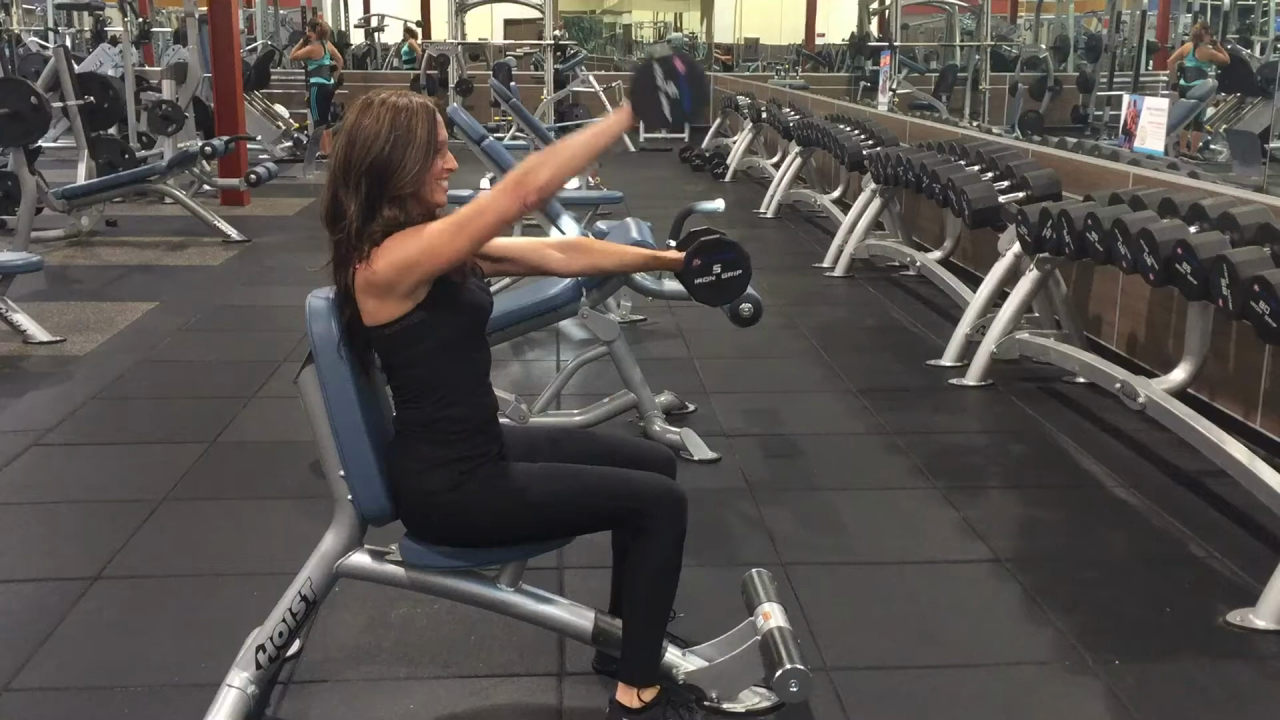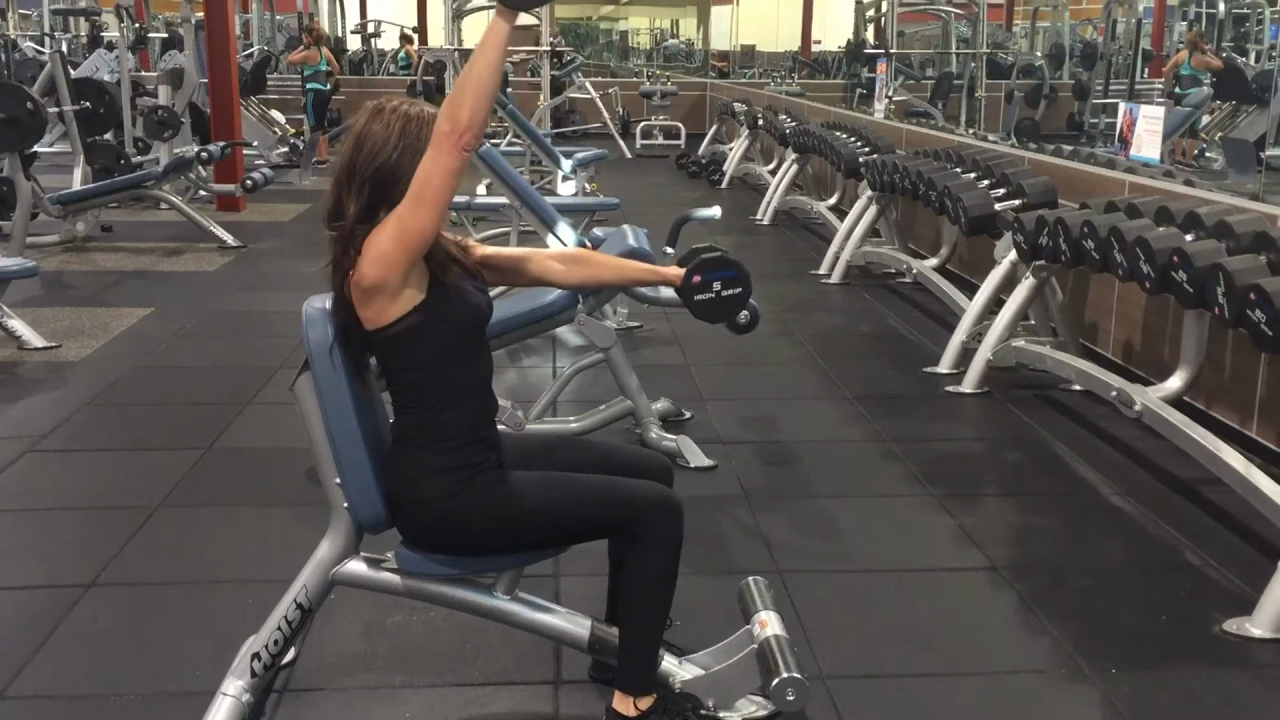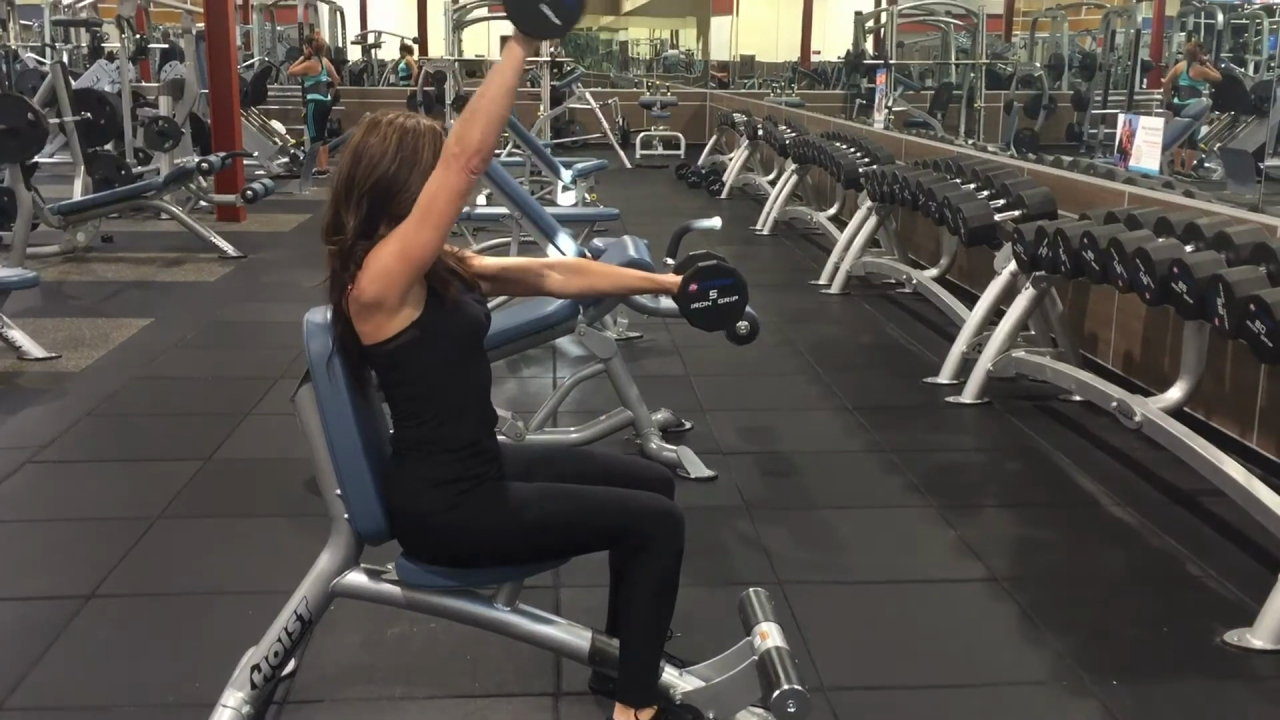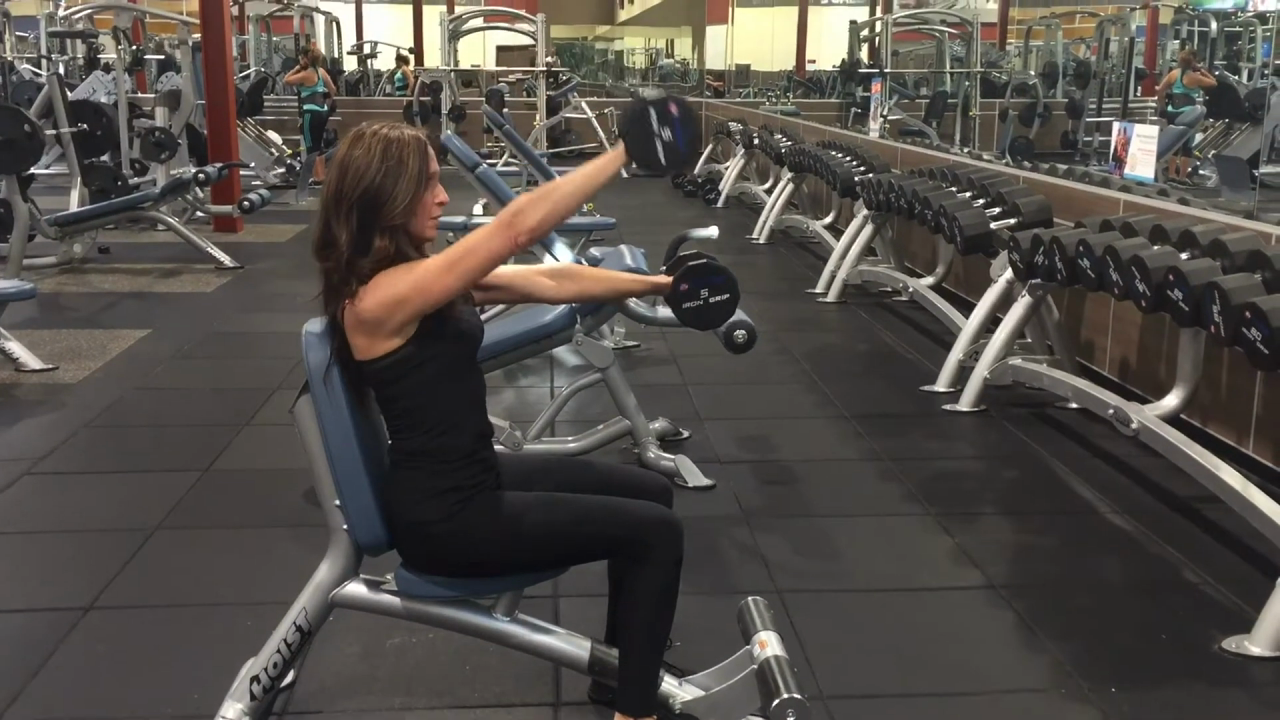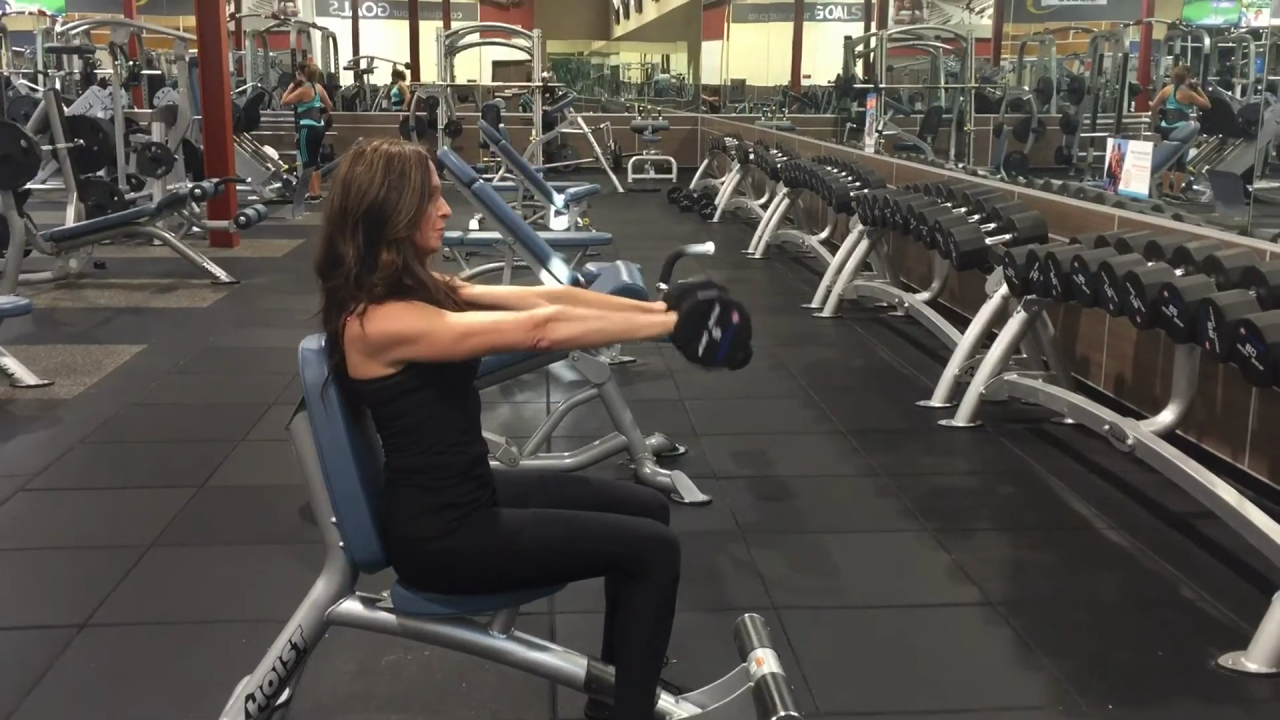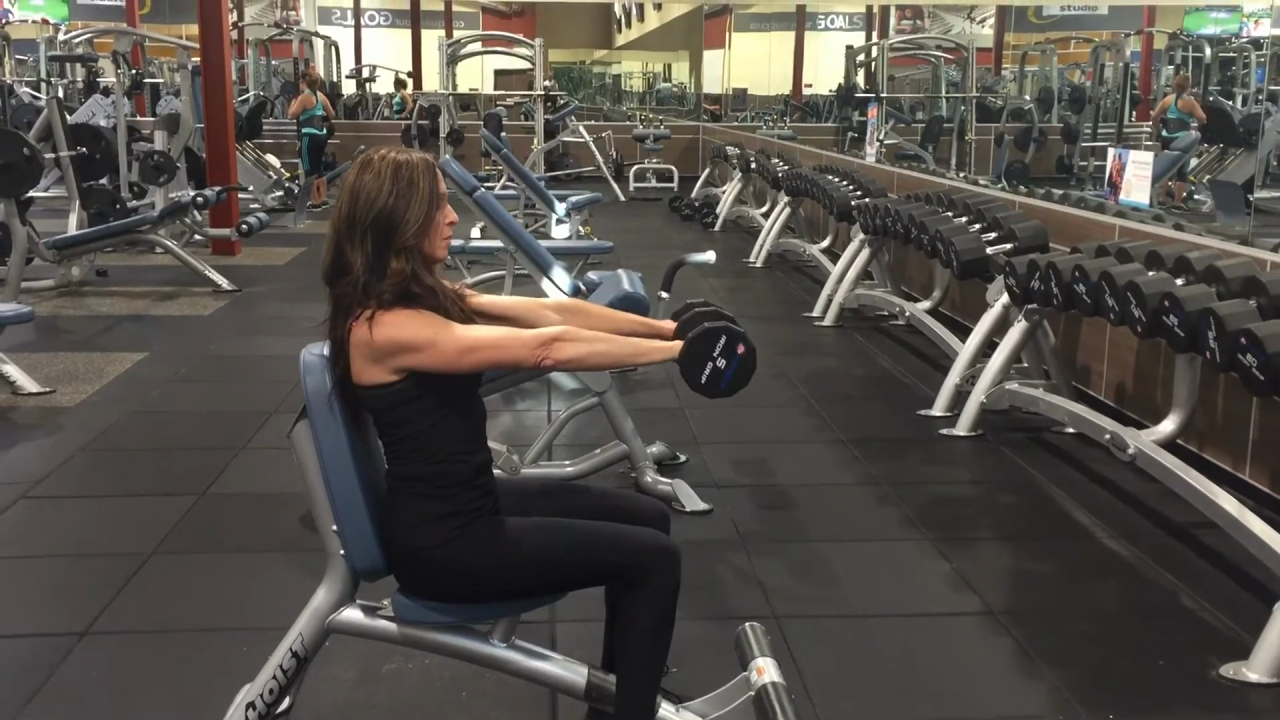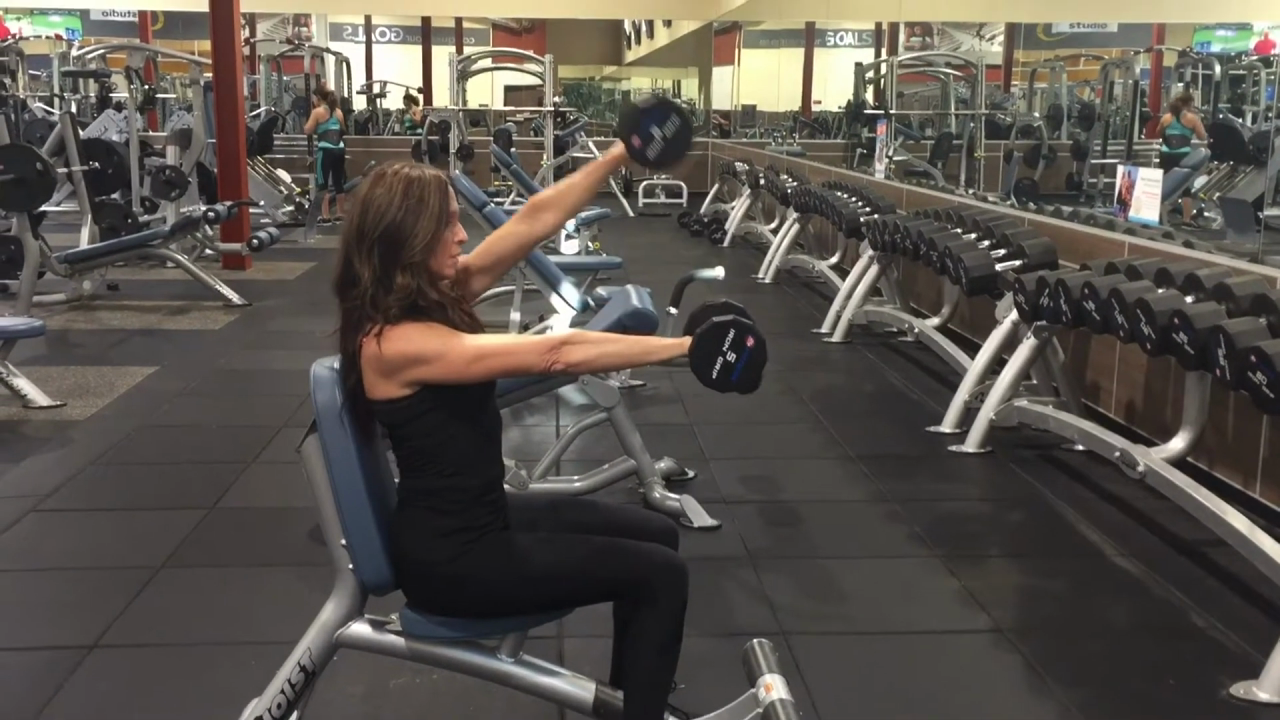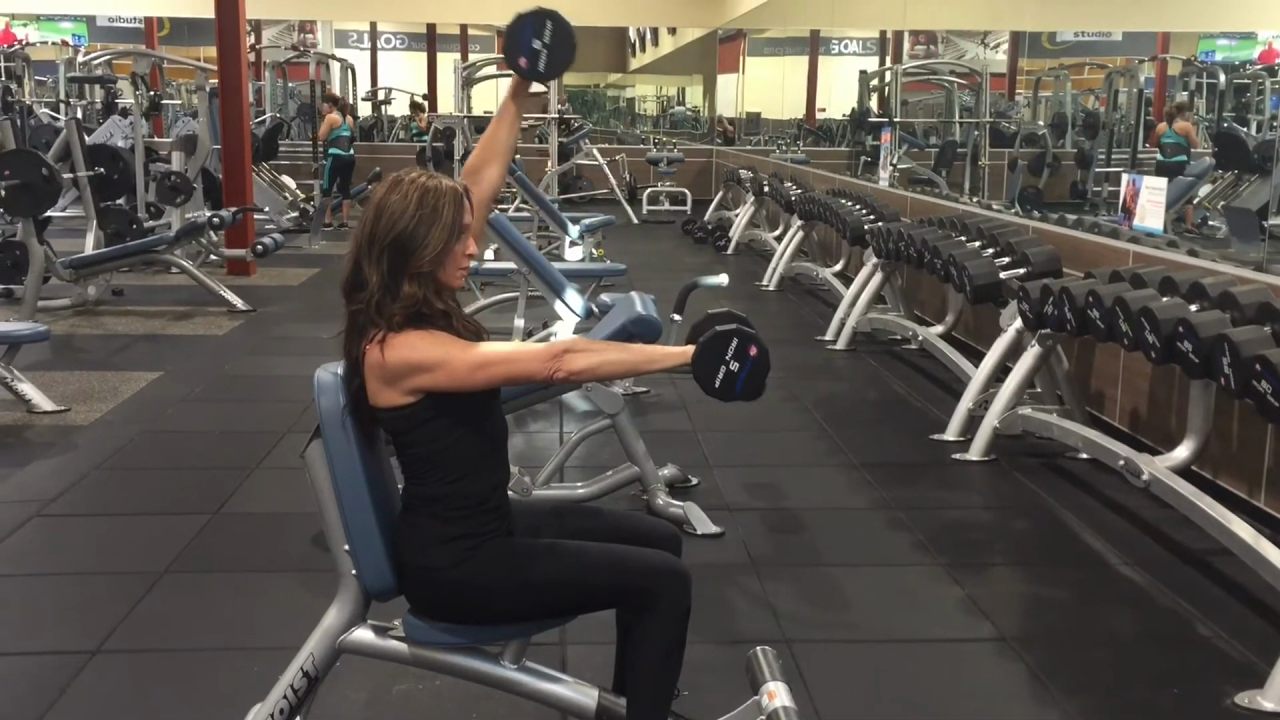
dt=0.5s
person 1, frame 1
left shoulder: (421, 244)
right shoulder: (389, 261)
left elbow: (555, 253)
right elbow: (522, 189)
left wrist: (669, 258)
right wrist: (626, 113)
left hip: (475, 451)
right hip: (447, 486)
left knee: (654, 465)
right knee: (660, 502)
left ankle: (628, 641)
person 1, frame 2
left shoulder: (435, 258)
right shoulder: (382, 265)
left elbow: (558, 264)
right elbow: (457, 139)
left wrist: (669, 277)
left hip: (475, 456)
right hip: (445, 494)
left knee: (652, 473)
right knee: (656, 511)
left ankle: (623, 644)
person 1, frame 3
left shoulder: (434, 269)
right shoulder: (380, 279)
left elbow: (557, 273)
right elbow: (466, 160)
left wrist: (666, 282)
right wrist: (519, 47)
left hip: (475, 468)
right hip: (444, 506)
left knee: (652, 483)
right knee: (658, 523)
left ankle: (622, 656)
person 1, frame 4
left shoulder: (414, 274)
right shoulder: (378, 296)
left elbow: (547, 280)
right elbow: (515, 226)
left wrist: (657, 284)
right wrist: (624, 154)
left hip: (473, 475)
right hip: (444, 516)
left knee: (651, 494)
right knee: (656, 532)
left ankle: (623, 669)
person 1, frame 5
left shoulder: (415, 290)
right shoulder: (380, 322)
left elbow: (543, 297)
right elbow: (540, 329)
left wrist: (660, 308)
right wrist: (672, 322)
left hip: (470, 493)
right hip: (441, 534)
left knee: (647, 508)
right knee: (653, 548)
person 1, frame 6
left shoulder: (424, 296)
right shoulder: (384, 327)
left elbow: (549, 313)
right elbow: (546, 348)
left wrist: (663, 327)
right wrist: (675, 349)
left hip: (471, 500)
right hip: (442, 540)
left knee: (647, 518)
right knee: (655, 559)
person 1, frame 7
left shoulder: (437, 296)
right shoulder: (394, 342)
left elbow: (533, 221)
right elbow: (554, 354)
left wrist: (617, 158)
right wrist: (684, 347)
left hip: (481, 516)
right hip: (451, 556)
left knee: (655, 536)
right knee: (660, 574)
person 1, frame 8
left shoulder: (420, 306)
right shoulder: (399, 349)
left elbow: (483, 184)
right elbow: (555, 362)
left wrist: (517, 95)
right wrist: (687, 355)
left hip: (483, 521)
right hip: (454, 561)
left knee: (658, 541)
right knee: (665, 582)
